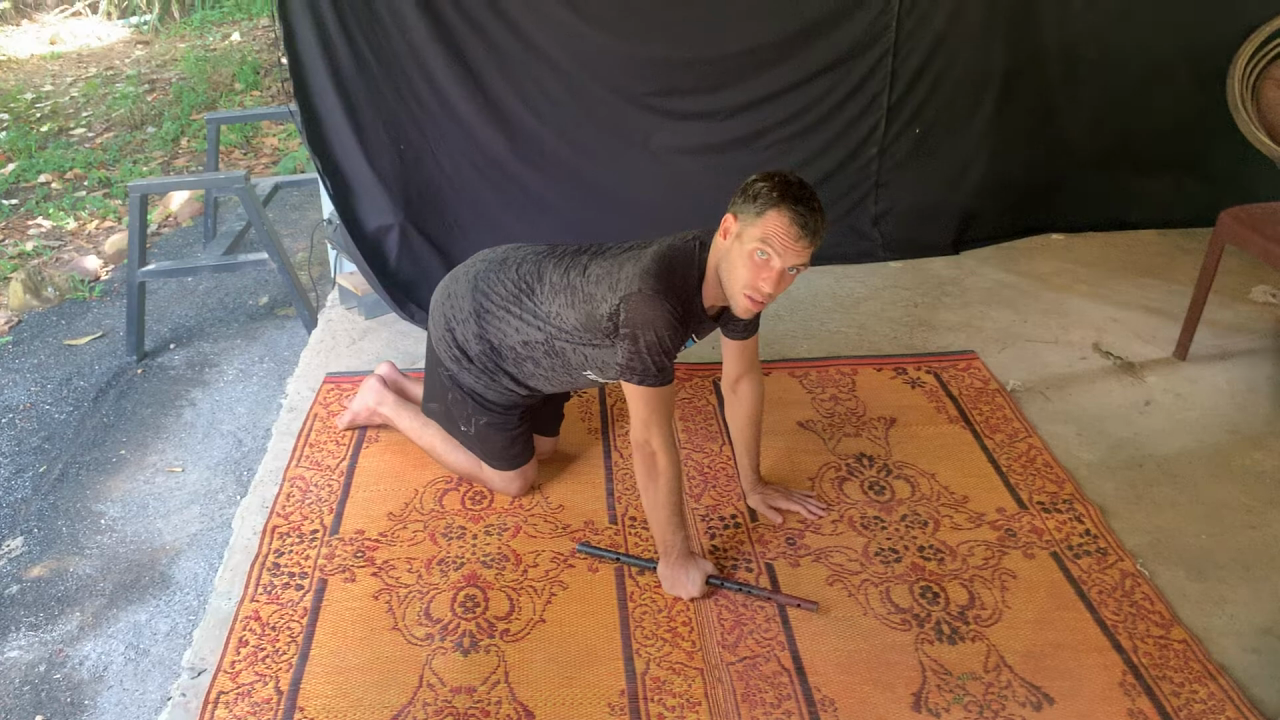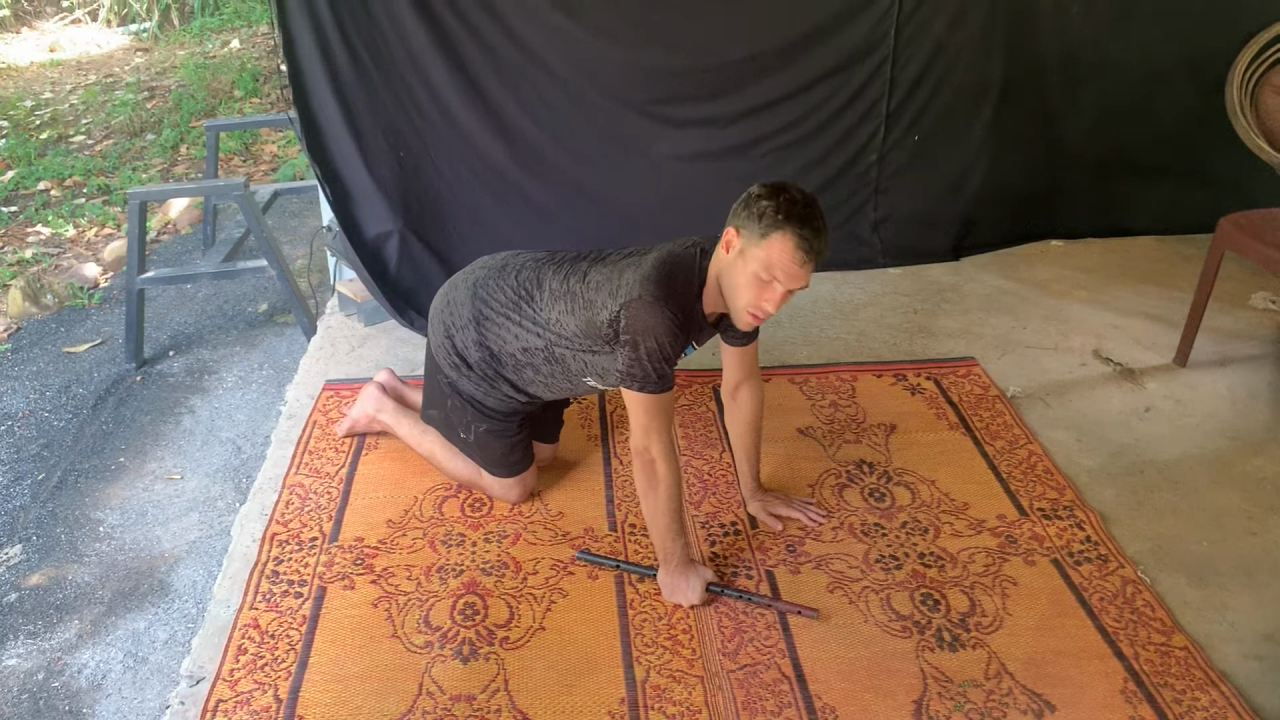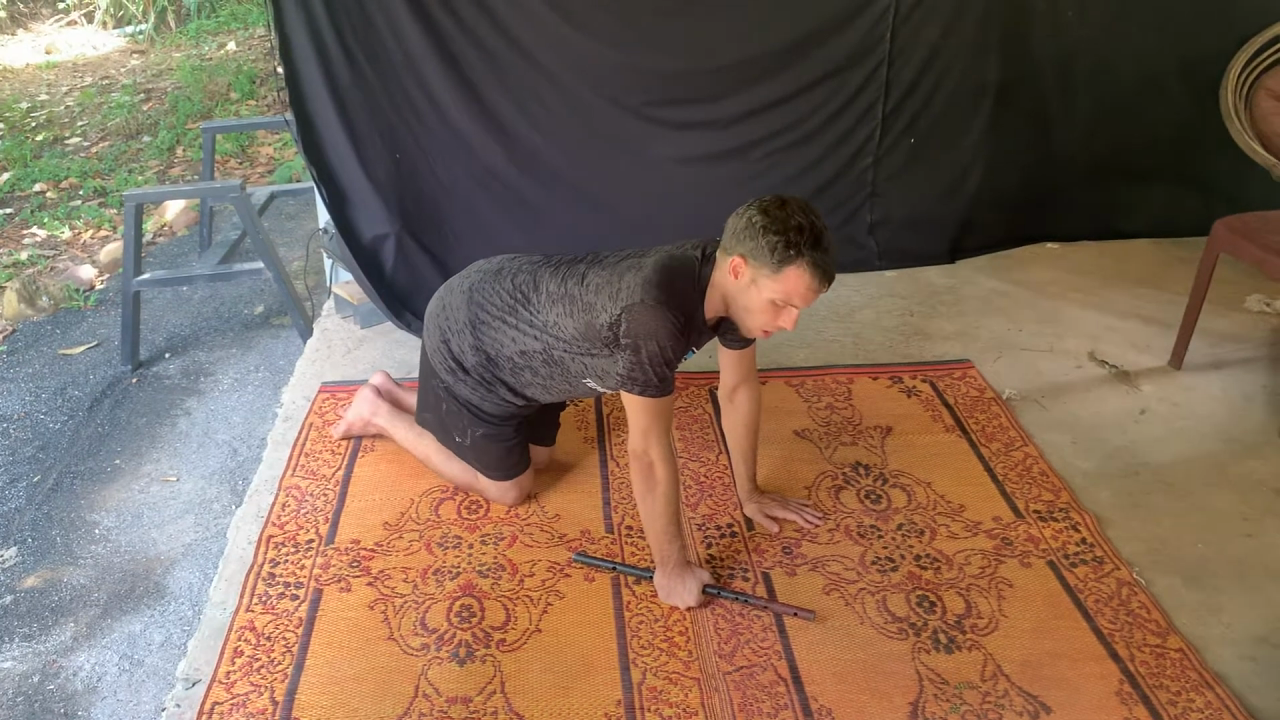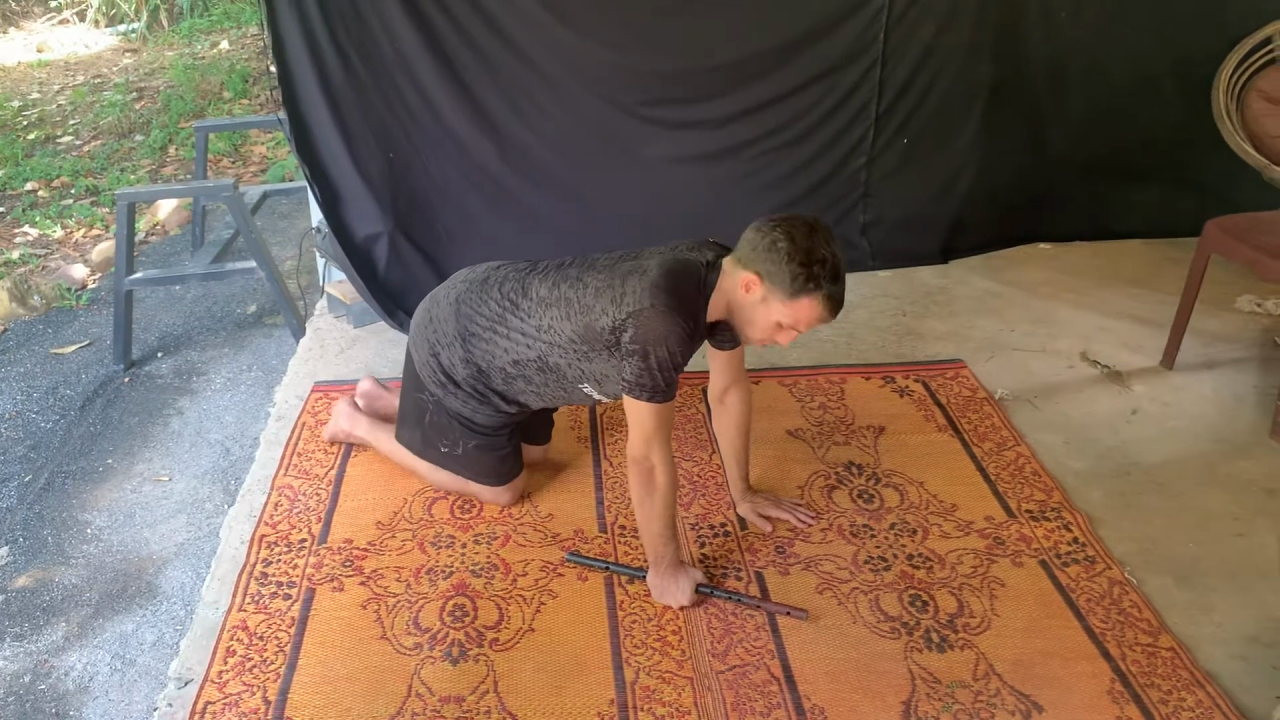
dt=0.5s
person 1, frame 1
left shoulder: (737, 274)
right shoulder: (651, 302)
left elbow: (742, 380)
right elbow: (652, 443)
left wrist: (752, 484)
right wrist: (675, 558)
left hip: (520, 313)
right hip: (473, 325)
left knee: (540, 447)
right knee: (512, 478)
left ankle: (401, 385)
right ankle: (383, 404)
person 1, frame 2
left shoulder: (737, 280)
right shoulder: (653, 308)
left elbow: (741, 386)
right elbow: (651, 450)
left wrist: (753, 490)
right wrist: (675, 565)
left hip: (519, 319)
right hip: (473, 331)
left knee: (539, 453)
right knee: (512, 484)
left ankle: (399, 390)
right ankle: (382, 409)
person 1, frame 3
left shoulder: (731, 282)
right shoulder: (652, 315)
left elbow: (739, 388)
right elbow: (649, 453)
left wrist: (749, 493)
right wrist: (672, 568)
left hip: (516, 323)
right hip: (467, 334)
left knee: (535, 456)
right knee: (508, 487)
left ankle: (395, 393)
right ankle: (378, 411)
person 1, frame 4
left shoulder: (725, 274)
right shoulder: (659, 320)
left elbow: (728, 389)
right elbow: (648, 457)
left wrist: (742, 493)
right wrist: (665, 567)
left hip: (496, 315)
right hip: (454, 347)
left knee: (529, 451)
right knee: (502, 488)
left ankle: (383, 399)
right ankle: (357, 424)
